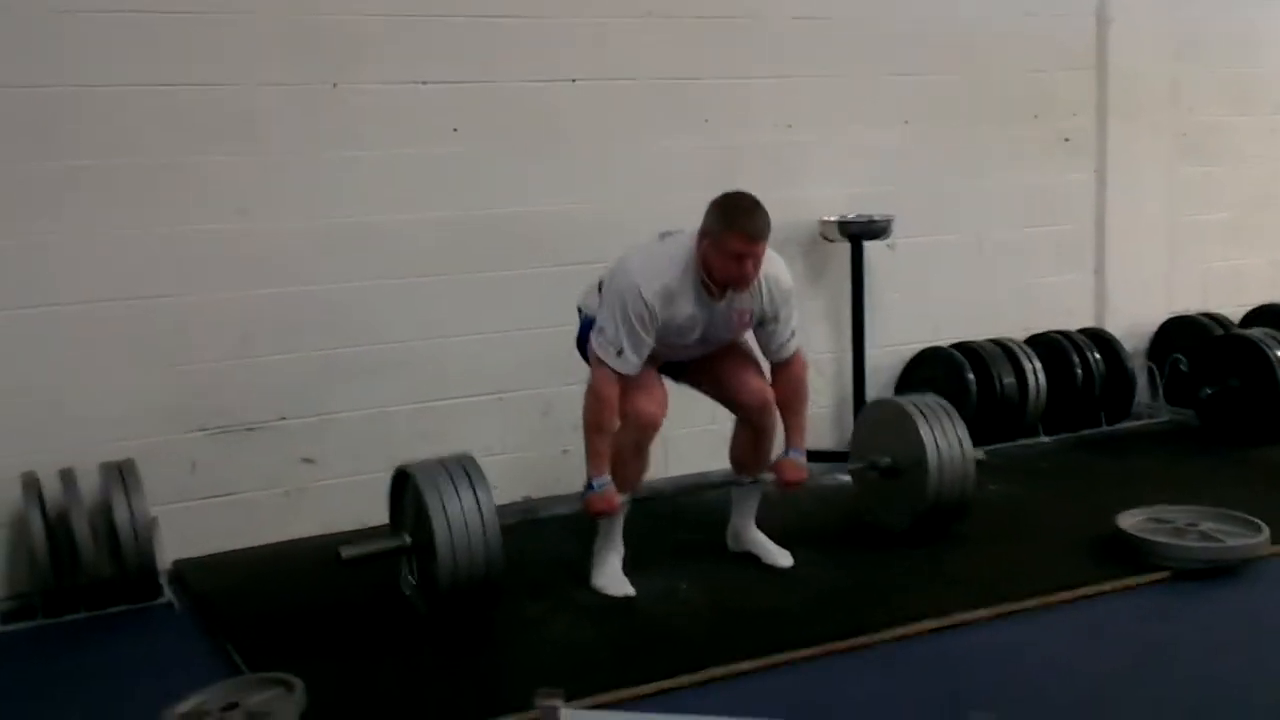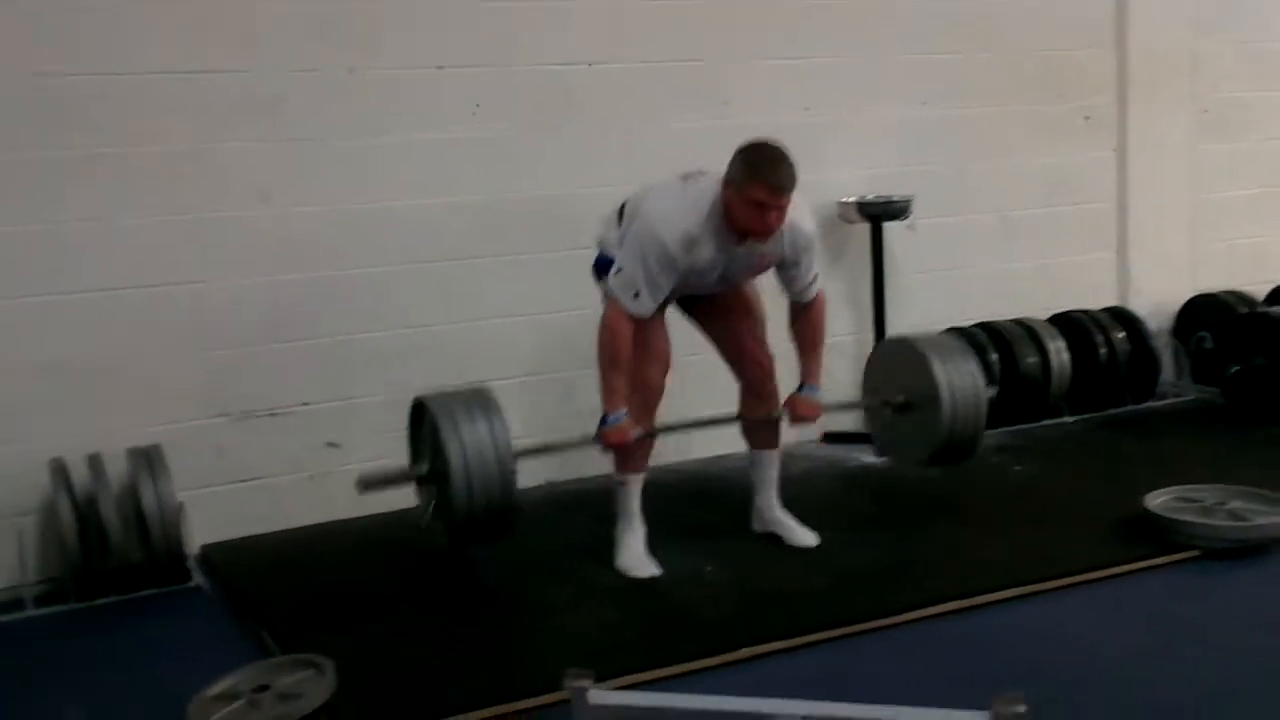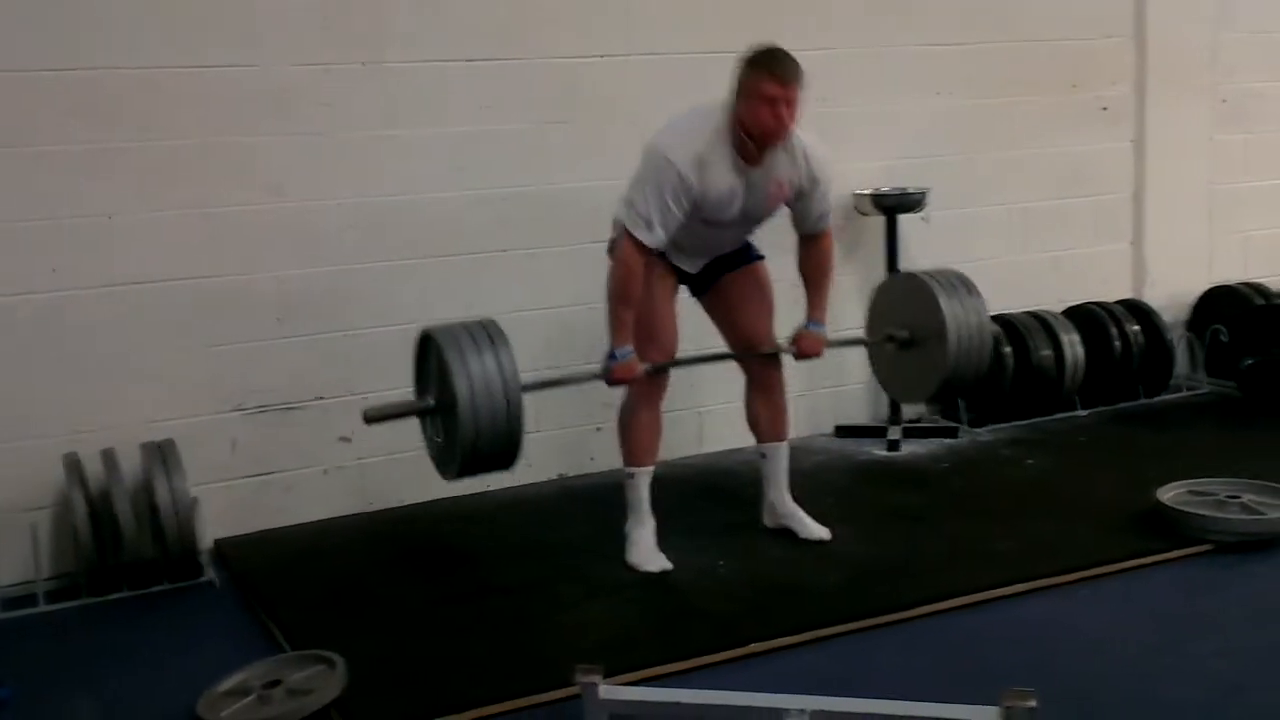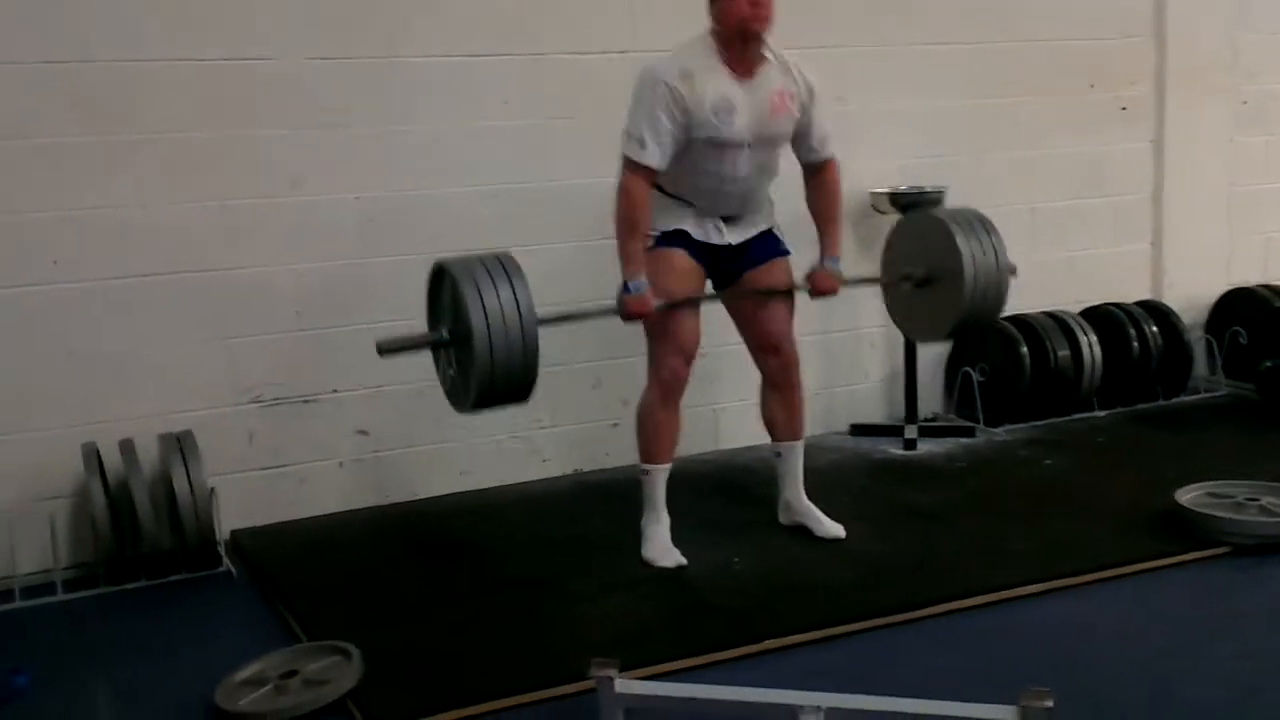
dt=0.3s
person 1, frame 1
left shoulder: (773, 280)
right shoulder: (646, 281)
left elbow: (788, 363)
right elbow: (606, 381)
left wrist: (795, 451)
right wrist: (599, 480)
right hip: (611, 329)
left knee: (759, 402)
right knee: (644, 414)
left ankle: (743, 526)
right ankle: (609, 547)
person 1, frame 2
left shoulder: (795, 229)
right shoulder: (670, 224)
left elbow: (809, 302)
right elbow: (620, 318)
left wrist: (809, 387)
right wrist: (614, 414)
left hip: (717, 274)
right hip: (630, 258)
left knee: (760, 369)
right knee: (648, 381)
left ankle: (767, 507)
right ankle: (630, 529)
person 1, frame 3
left shoulder: (802, 159)
right shoulder: (682, 152)
left elbow: (816, 236)
right elbow: (632, 249)
left wrist: (815, 321)
right wrist: (621, 348)
left hip: (727, 248)
right hip: (655, 243)
left knee: (765, 361)
right knee: (650, 370)
left ankle: (778, 501)
right ankle: (640, 524)
person 1, frame 4
left shoulder: (793, 79)
right shoulder: (674, 76)
left elbow: (820, 167)
right elbow: (636, 176)
left wrist: (830, 256)
right wrist: (634, 279)
left hip: (752, 226)
right hip: (677, 227)
left knee: (781, 360)
right knee: (671, 369)
left ankle: (793, 498)
right ankle: (655, 519)
